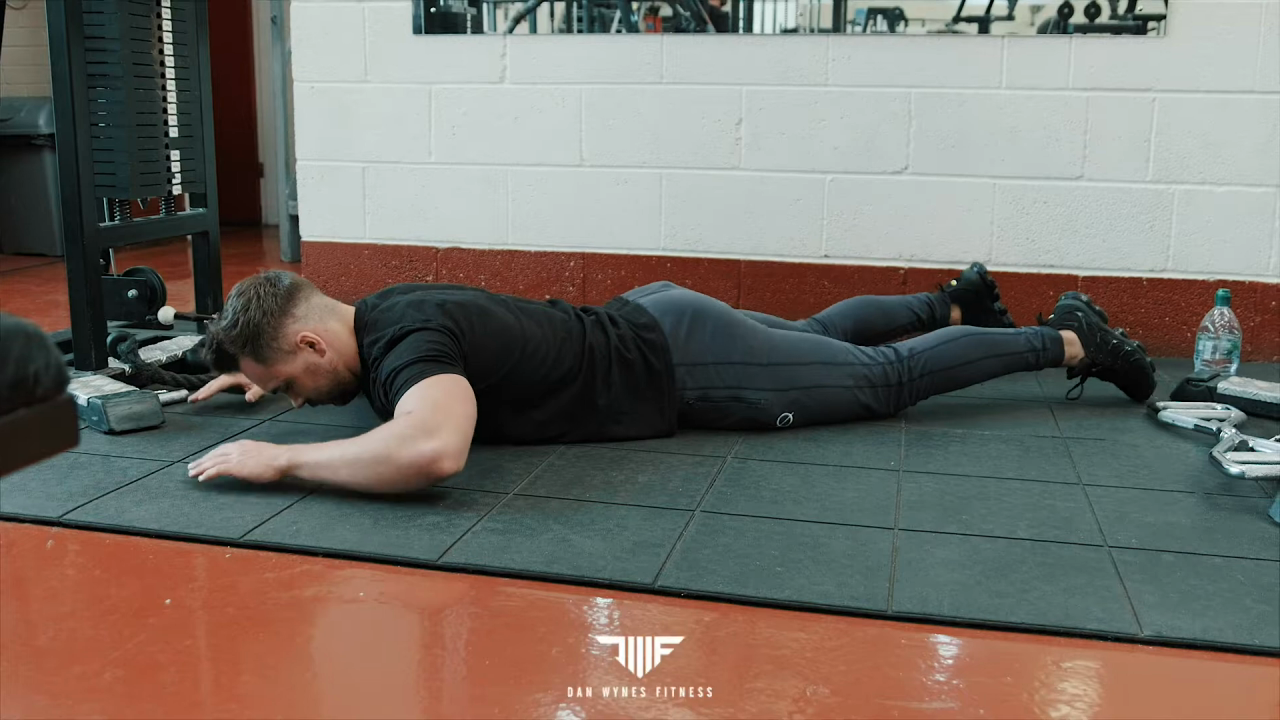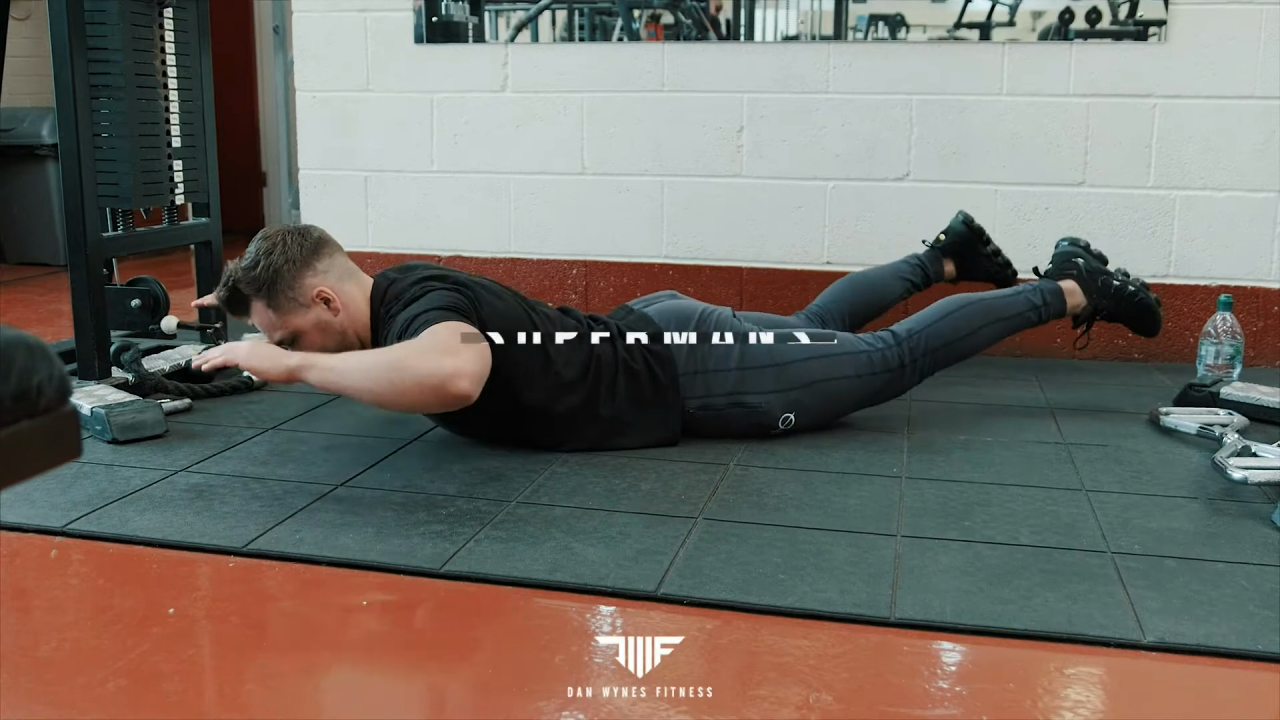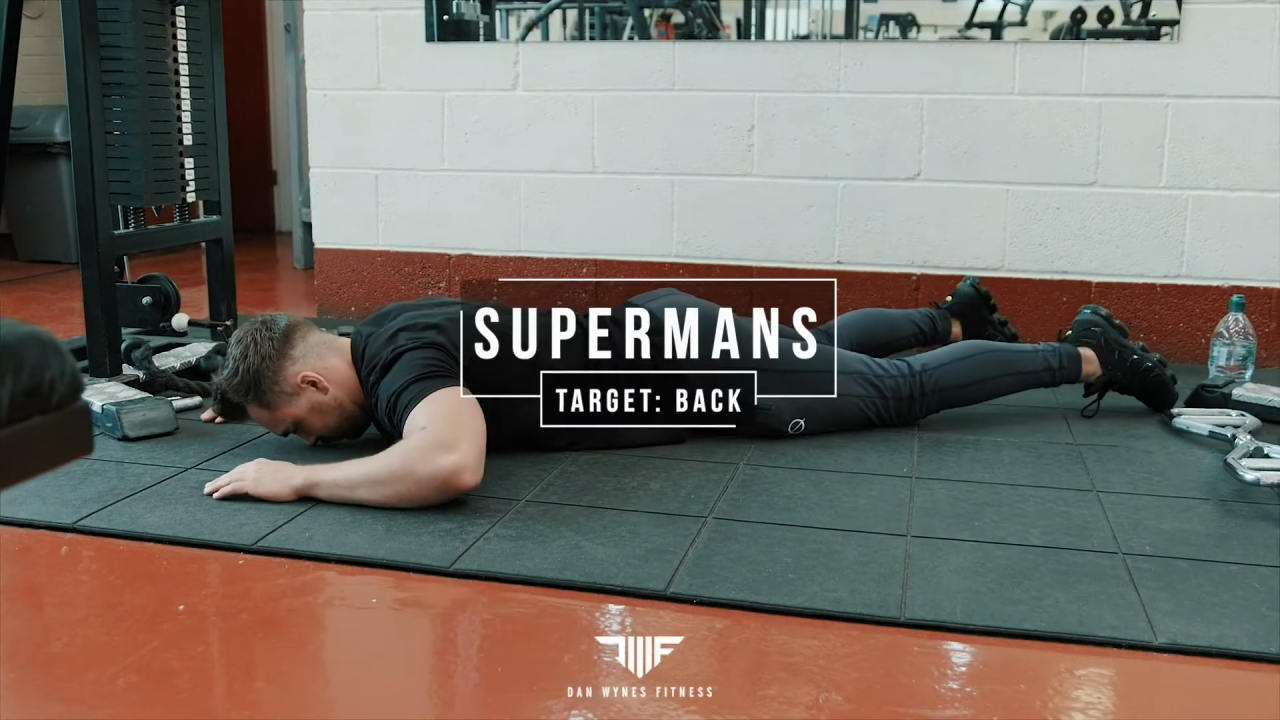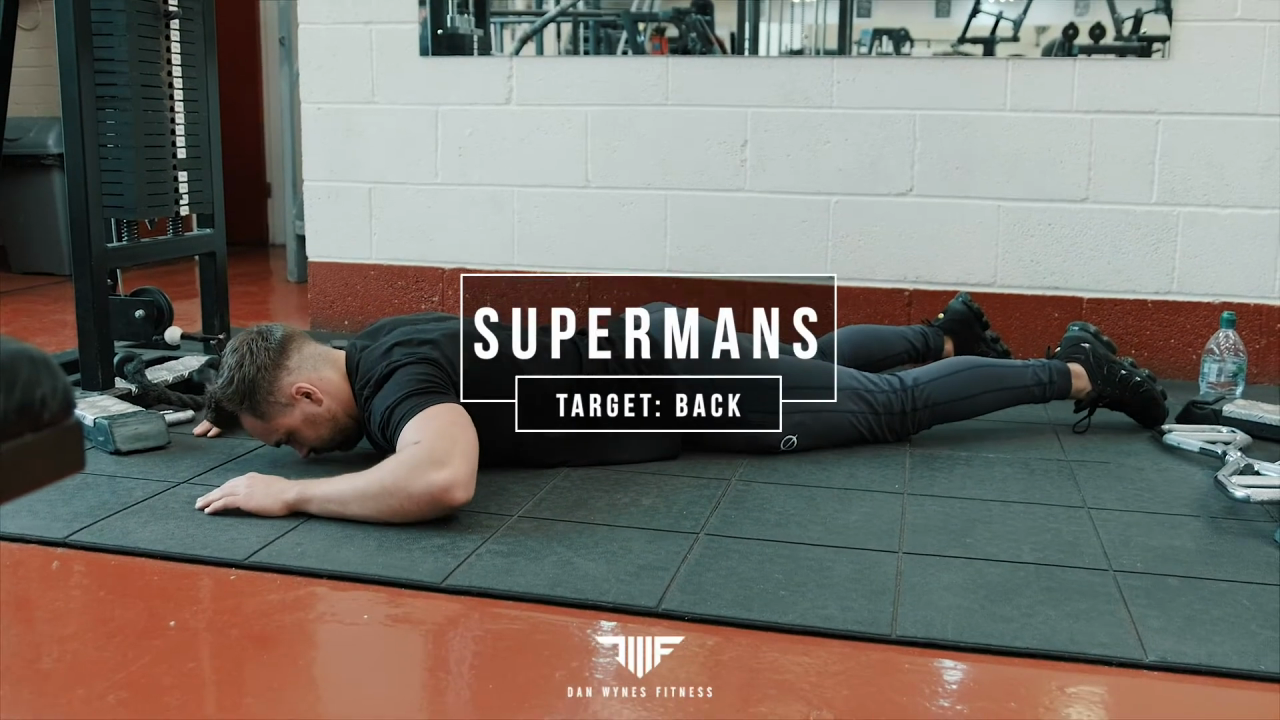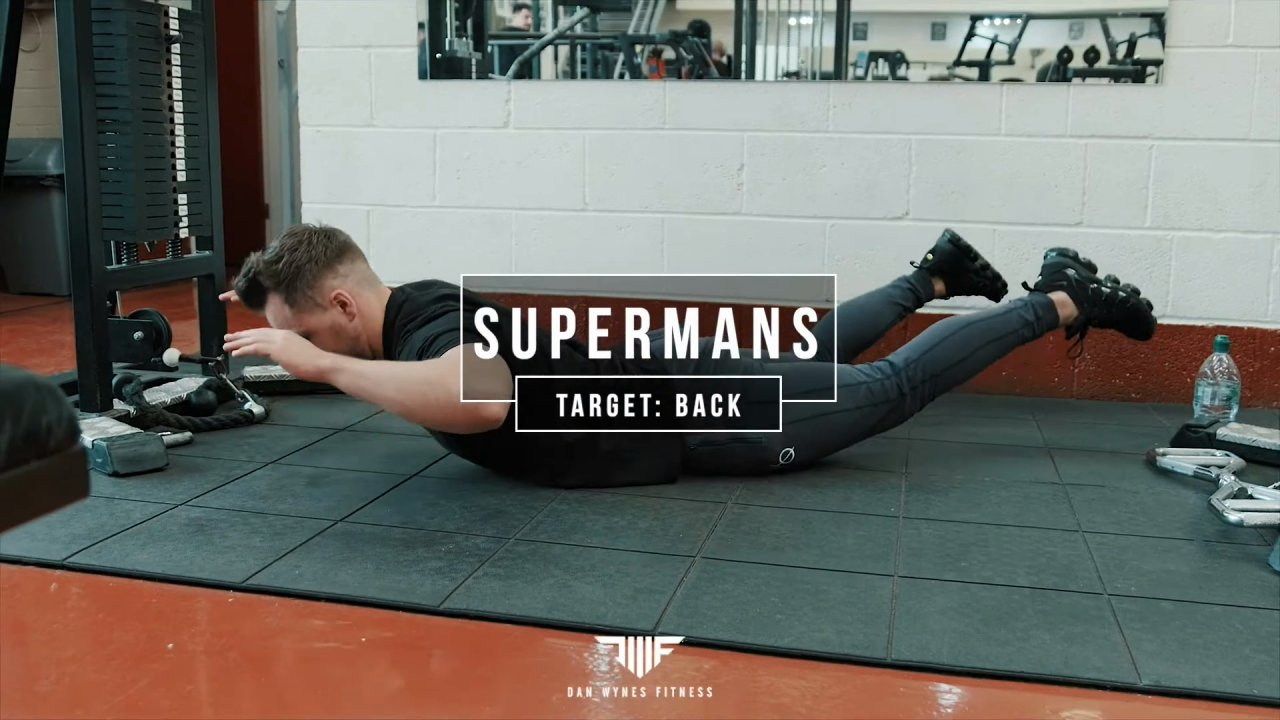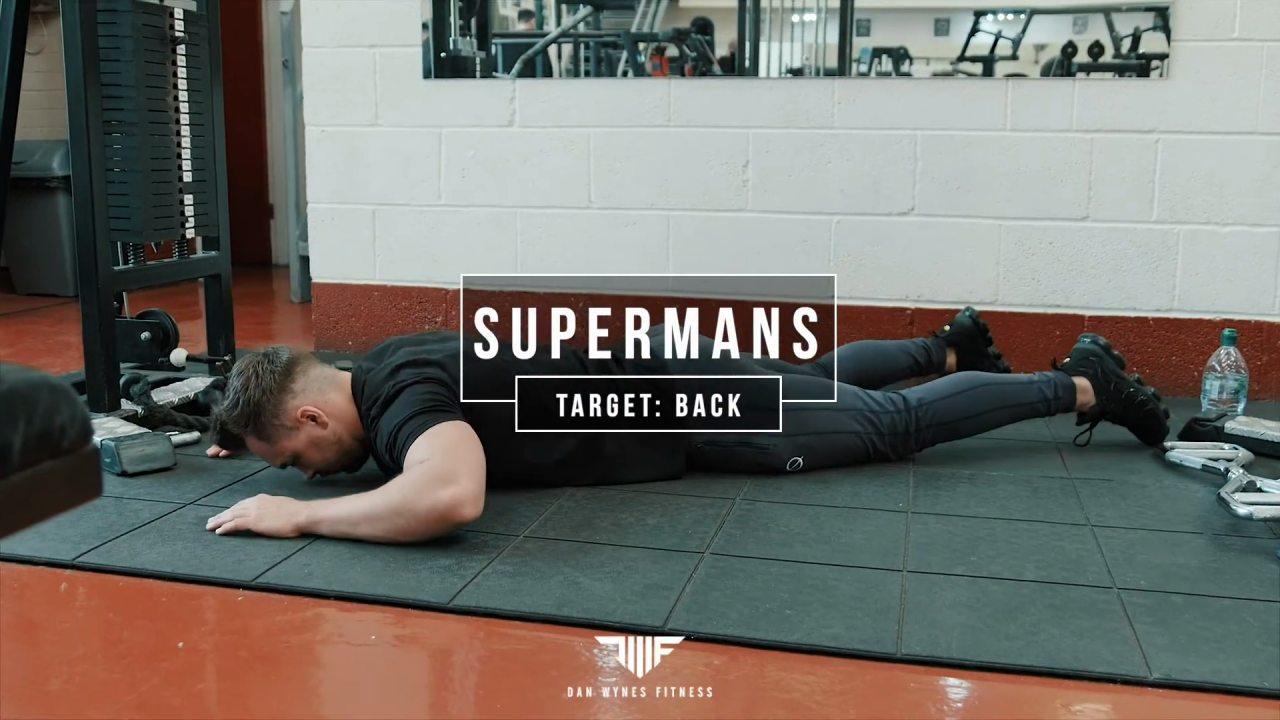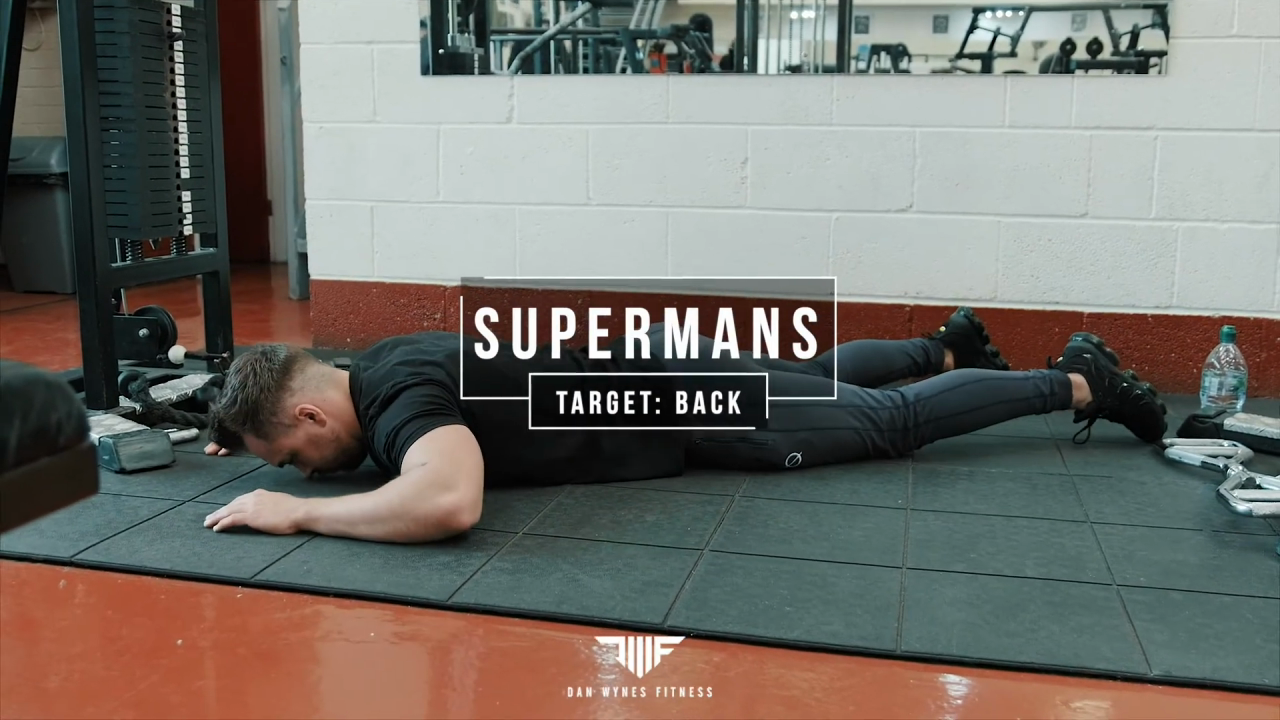
dt=0.7s
person 1, frame 1
left shoulder: (405, 342)
right shoulder: (375, 314)
left elbow: (432, 450)
left wrist: (279, 458)
right wrist: (251, 367)
left hip: (679, 366)
right hip: (648, 323)
left knee: (884, 379)
right knee: (818, 335)
left ankle: (1072, 341)
right ankle: (953, 302)
person 1, frame 2
left shoulder: (419, 302)
right shoulder: (390, 292)
left elbow: (453, 378)
left wrist: (285, 370)
right wrist: (252, 312)
left hip: (682, 376)
right hip: (651, 337)
left knee: (888, 360)
right knee: (813, 331)
left ankle: (1071, 290)
right ankle: (946, 257)
person 1, frame 3
left shoulder: (403, 365)
right shoulder: (376, 337)
left elbow: (450, 465)
left wrist: (296, 481)
right wrist: (252, 389)
left hip: (688, 368)
right hip: (652, 331)
left knee: (897, 391)
right knee: (817, 349)
left ankle: (1088, 356)
right ankle: (953, 318)
person 1, frame 4
left shoulder: (394, 381)
right shoulder: (370, 349)
left elbow: (443, 481)
left wrist: (289, 493)
right wrist: (243, 411)
left hip: (682, 392)
right hip: (647, 350)
left knee: (889, 407)
right knee: (816, 366)
left ankle: (1077, 371)
right ankle: (946, 334)
person 1, frame 5
left shoulder: (432, 327)
right shoulder: (406, 309)
left elbow: (481, 403)
left wrist: (318, 365)
right wrist: (282, 308)
left hip: (691, 418)
right hip: (652, 371)
left knee: (888, 390)
right knee: (811, 353)
left ankle: (1061, 300)
right ankle: (934, 274)
person 1, frame 6
left shoulder: (401, 401)
right shoulder: (379, 370)
left elbow: (450, 497)
left wrist: (299, 516)
right wrist: (258, 429)
right hip: (654, 372)
left knee: (891, 425)
right knee: (817, 379)
left ankle: (1082, 385)
right ankle: (951, 347)
person 1, frame 7
left shoulder: (400, 402)
right shoulder: (375, 369)
left elbow: (448, 502)
left wrist: (296, 511)
right wrist: (256, 427)
right hip: (650, 369)
left knee: (889, 421)
right knee: (819, 380)
left ankle: (1080, 382)
right ankle: (947, 348)
